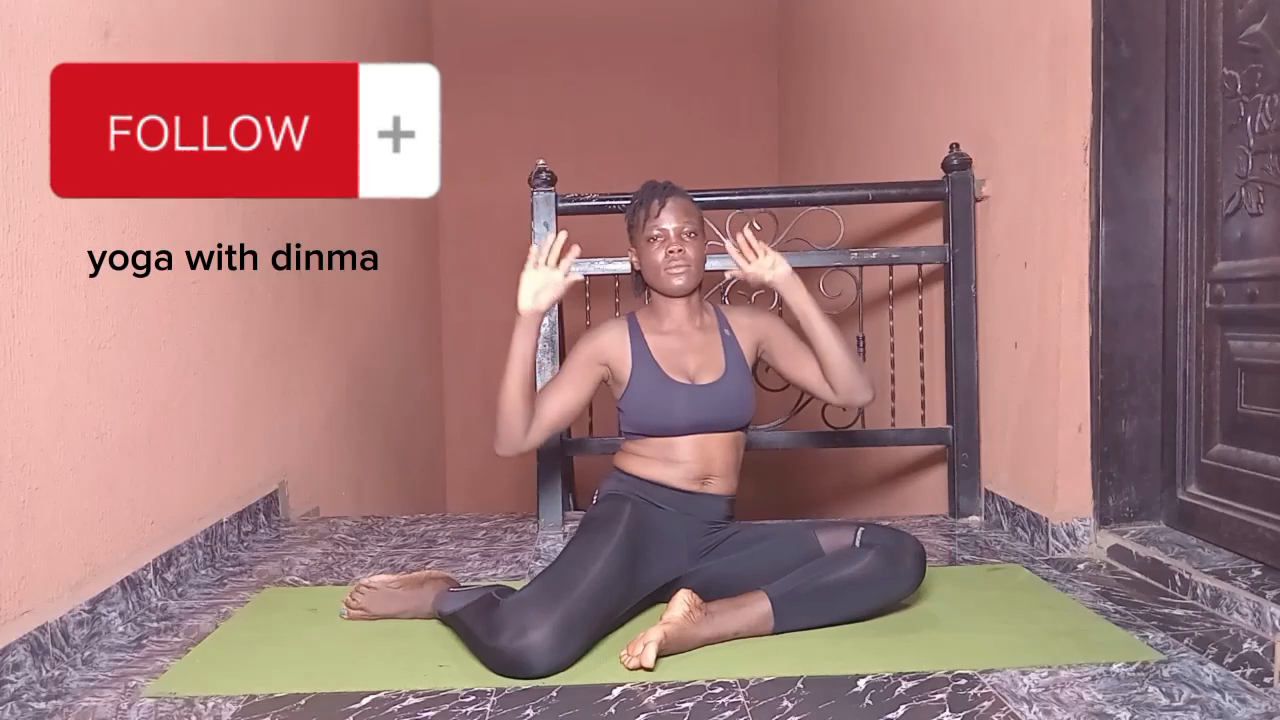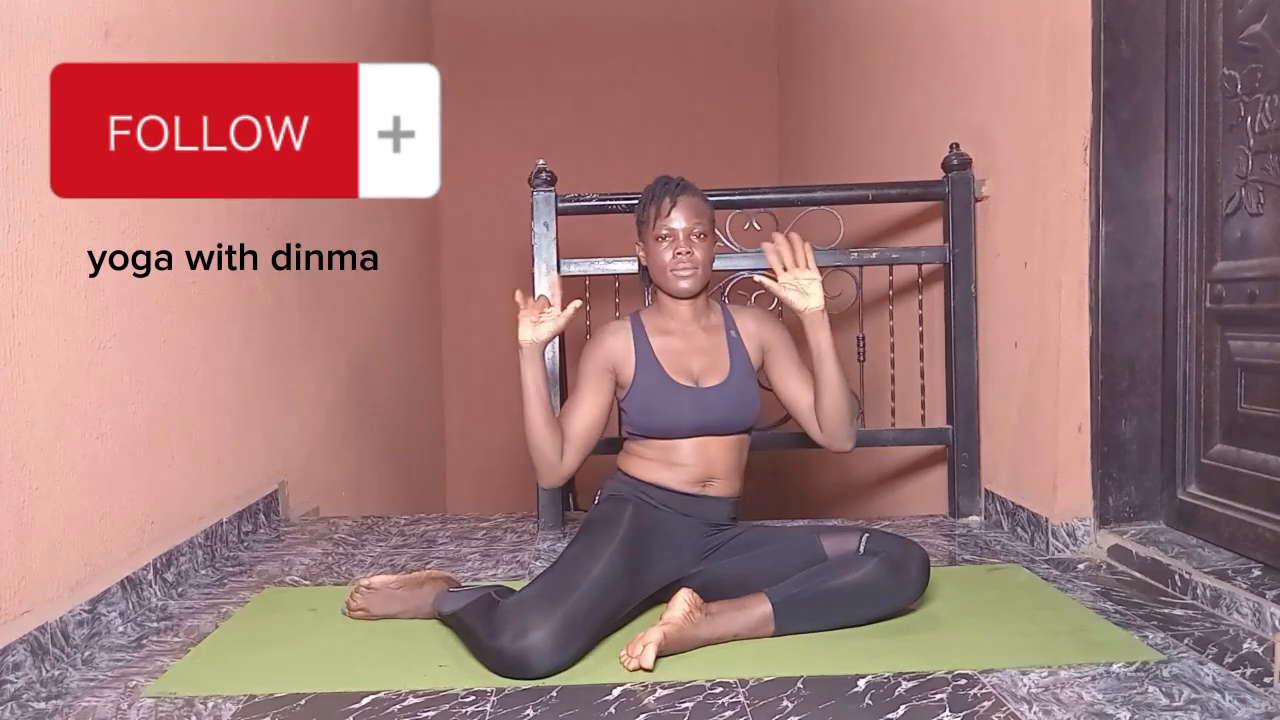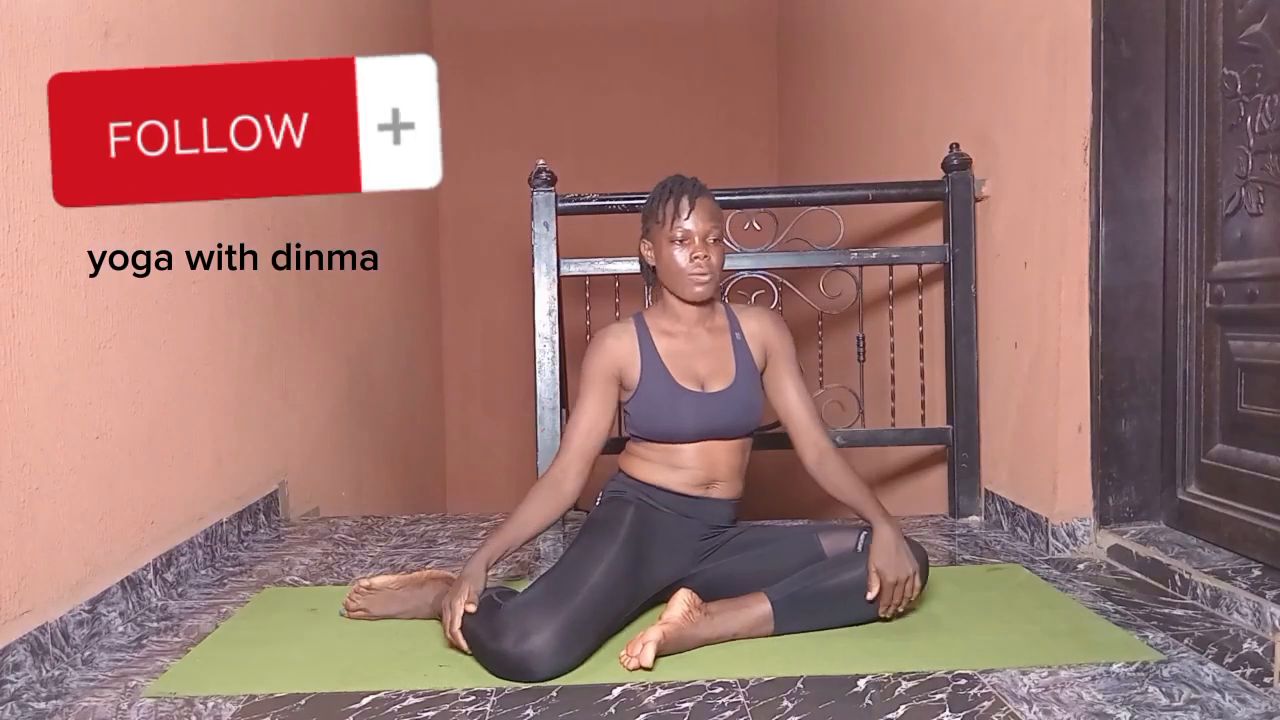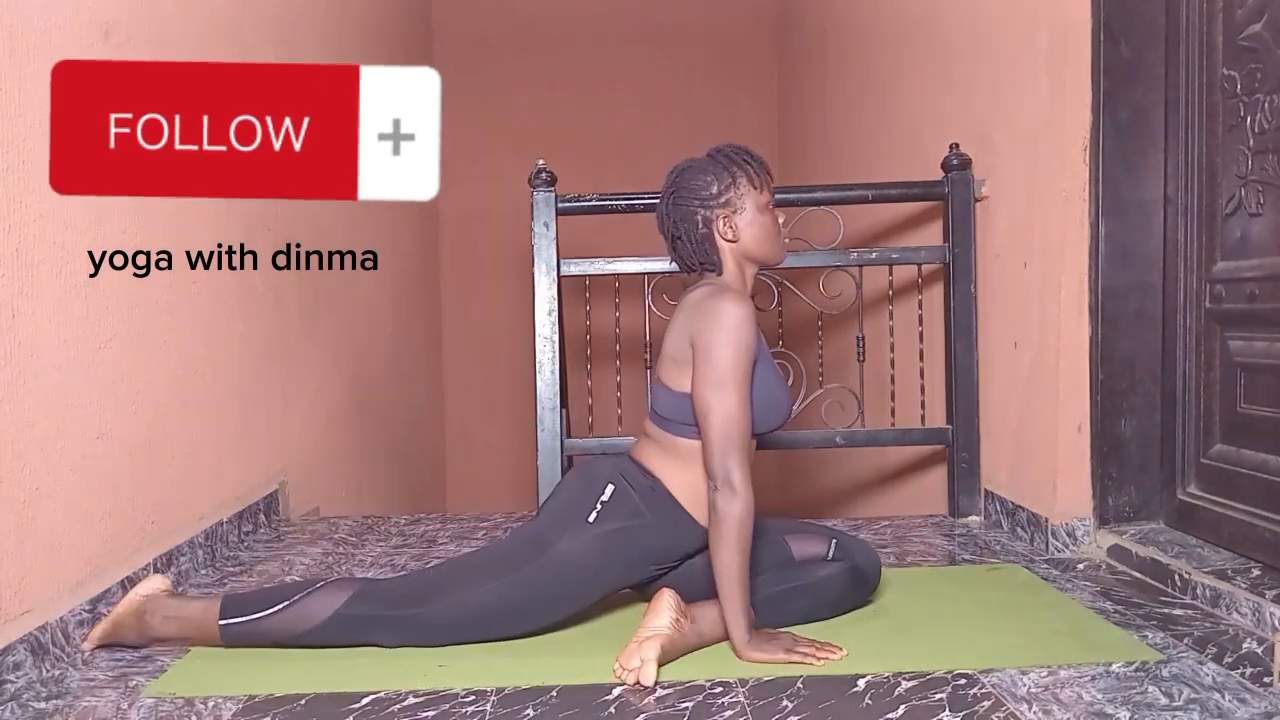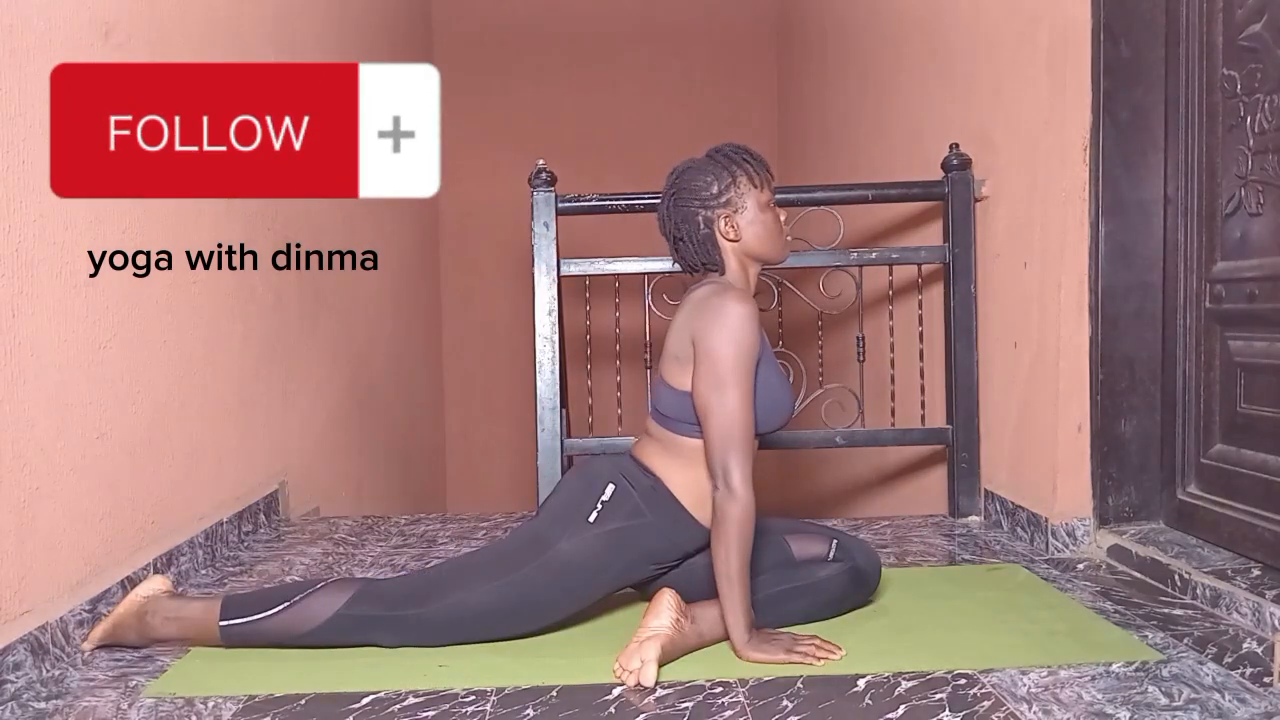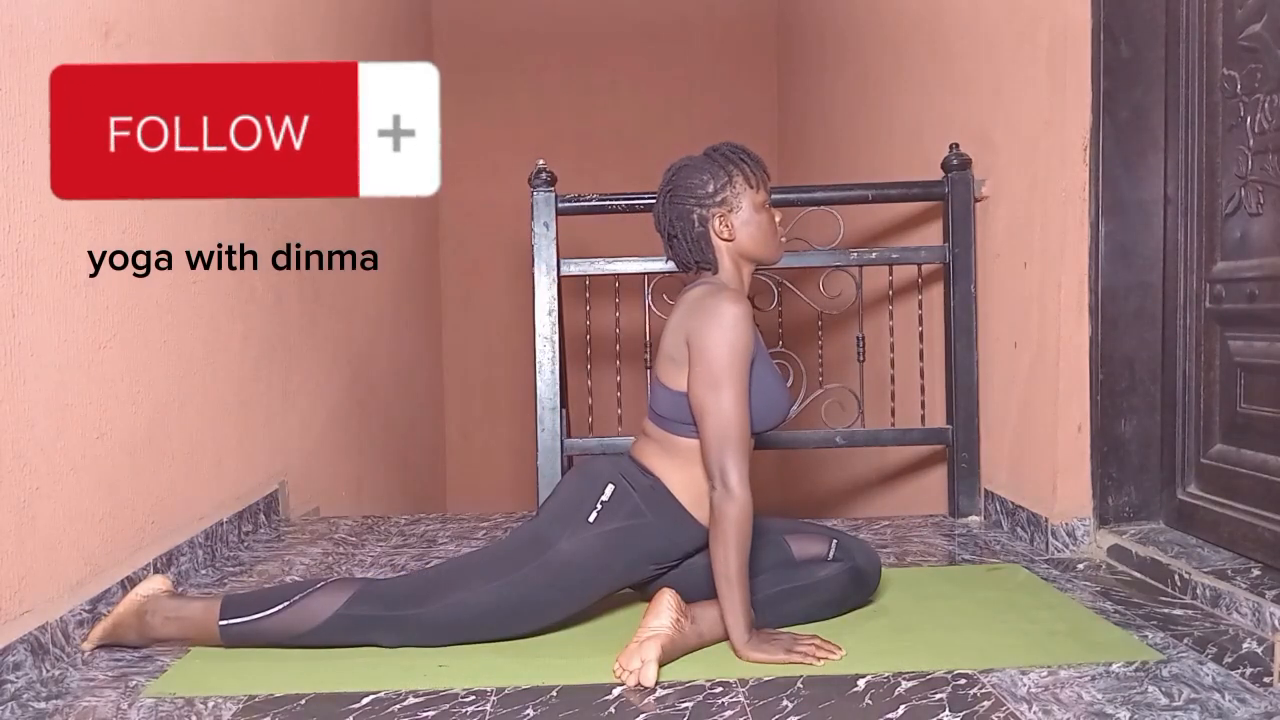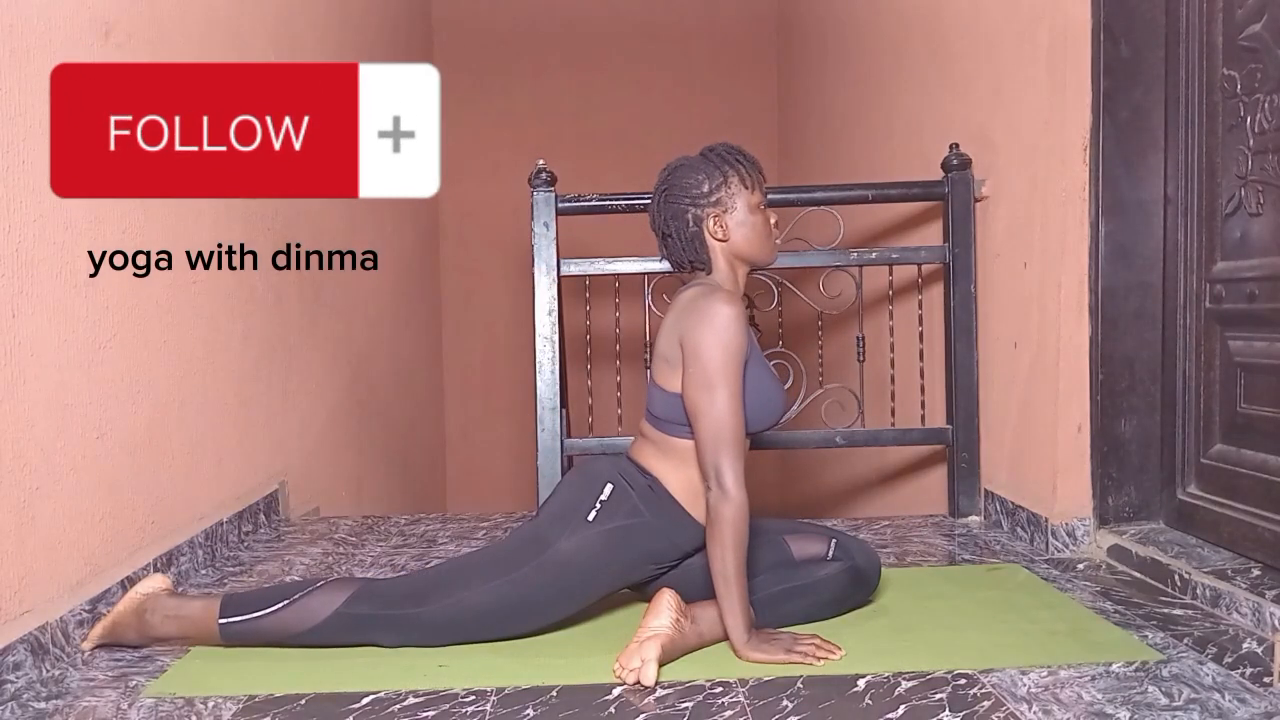
dt=0.7s
person 1, frame 1
left shoulder: (748, 326)
right shoulder: (610, 342)
left elbow: (855, 393)
right elbow: (514, 441)
left wrist: (790, 288)
right wrist: (527, 319)
left hip: (715, 536)
right hip: (633, 517)
left knee: (896, 557)
right knee: (528, 647)
left ankle: (701, 622)
right ankle: (439, 595)
person 1, frame 2
left shoulder: (756, 329)
right shoulder: (615, 343)
left elbow: (837, 436)
right elbow: (554, 467)
left wrist: (816, 320)
right wrist: (531, 351)
left hip: (719, 538)
right hip: (635, 519)
left knee: (900, 564)
right knee: (527, 647)
left ankle: (699, 622)
right ankle: (441, 596)
person 1, frame 3
left shoulder: (759, 331)
right shoulder: (619, 346)
left elbow: (817, 449)
right elbow: (564, 475)
left wrist: (885, 526)
right wrist: (482, 559)
left hip: (720, 536)
right hip: (634, 521)
left knee: (896, 566)
right knee: (527, 648)
left ankle: (699, 621)
right ankle: (438, 594)
person 1, frame 4
left shoulder: (716, 303)
right shoulder: (725, 309)
right elbow: (729, 484)
right wrist: (746, 634)
left hip: (659, 531)
right hip: (616, 517)
left knee: (851, 565)
right knee: (400, 607)
left ankle: (684, 618)
right ankle: (167, 615)
person 1, frame 5
left shoulder: (721, 303)
right shoulder: (728, 310)
right elbow: (731, 483)
right wrist: (744, 633)
left hip: (660, 530)
right hip: (616, 516)
left knee: (852, 564)
right knee: (403, 607)
left ankle: (686, 617)
right ankle: (168, 615)
person 1, frame 6
left shoulder: (715, 303)
right shoulder: (722, 311)
right elbow: (729, 483)
right wrist: (744, 632)
left hip: (660, 531)
right hip: (617, 518)
left knee: (852, 564)
right knee: (402, 608)
left ankle: (684, 616)
right ankle: (167, 617)
person 1, frame 7
left shoulder: (713, 306)
right shoulder: (714, 312)
right elbow: (724, 485)
right wrist: (743, 631)
left hip: (659, 531)
right hip: (614, 519)
left knee: (851, 564)
right knee: (401, 609)
left ankle: (683, 617)
right ankle: (166, 616)
